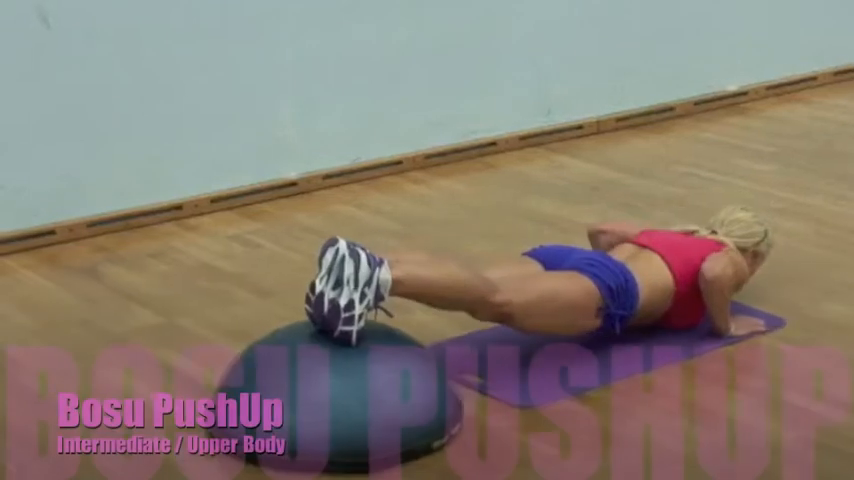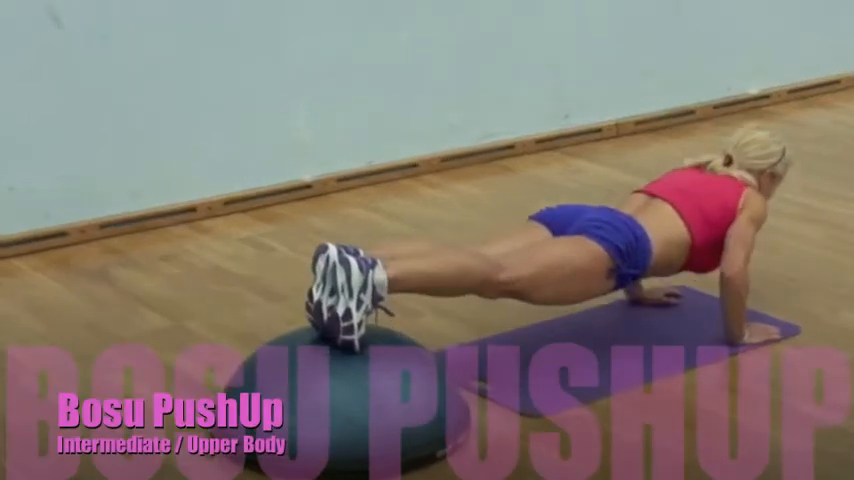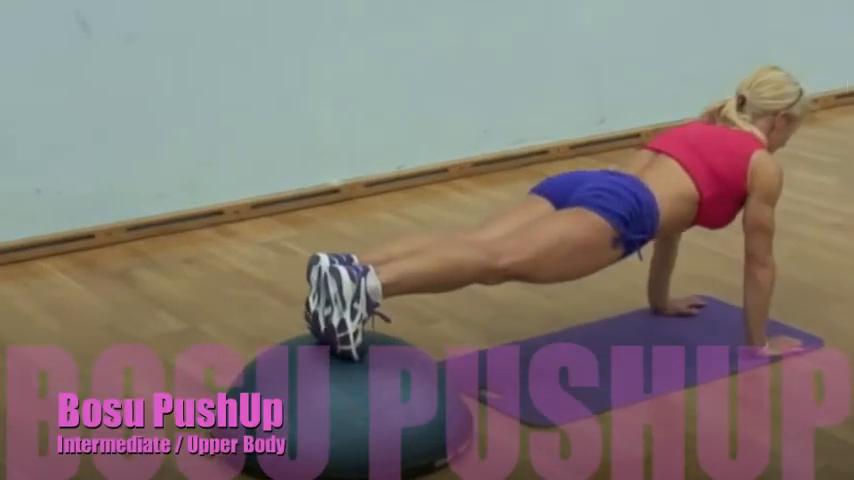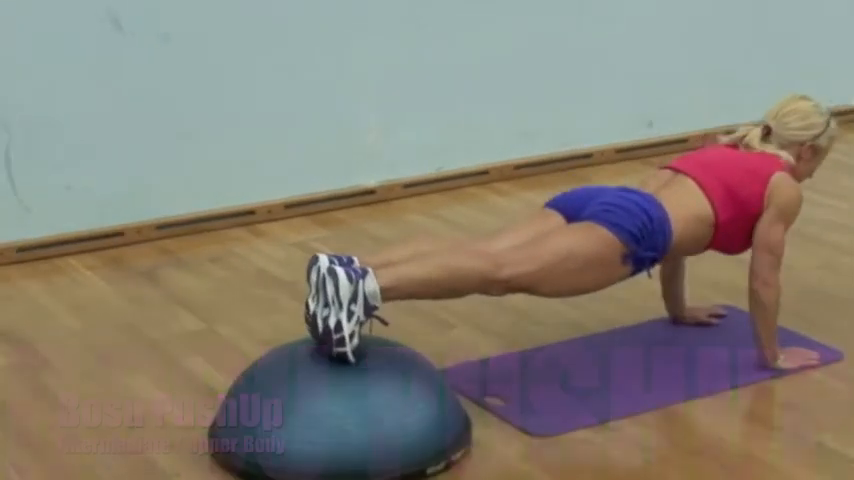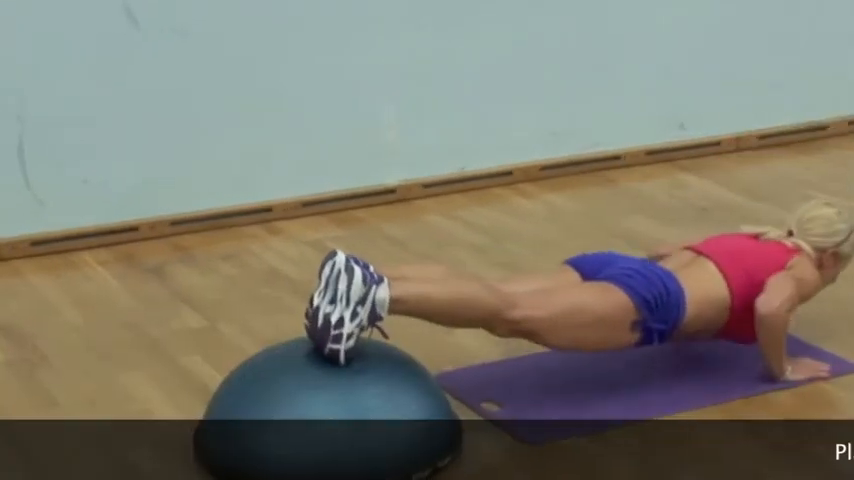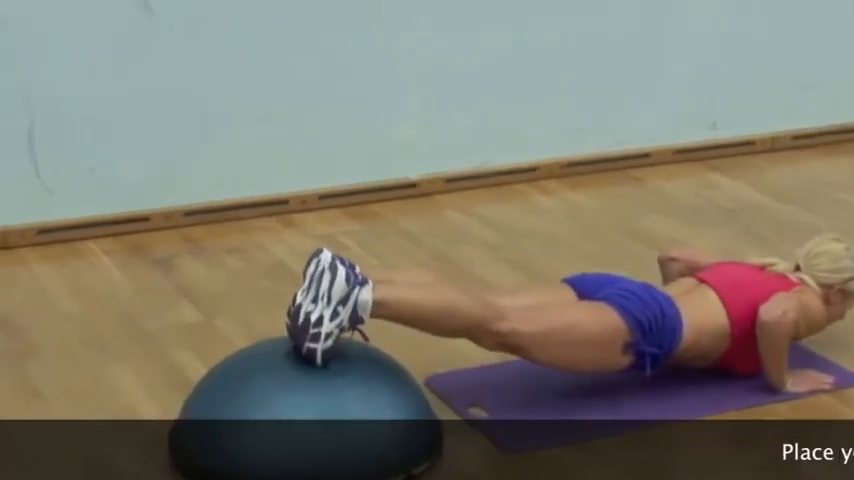
dt=0.5s
person 1, frame 1
left shoulder: (669, 236)
right shoulder: (733, 261)
left elbow: (599, 229)
right elbow: (712, 274)
right wrist: (724, 325)
left hip: (564, 258)
right hip: (609, 288)
left knee: (479, 287)
right knee: (497, 301)
left ankle: (359, 261)
right ankle: (378, 276)
person 1, frame 2
left shoulder: (686, 174)
right shoulder: (751, 203)
right elbow: (733, 272)
left wrist: (636, 291)
right wrist: (738, 333)
left hip: (574, 218)
right hip: (613, 244)
left knee: (479, 262)
right knee: (502, 278)
left ankle: (354, 263)
right ankle: (375, 279)
person 1, frame 3
left shoulder: (697, 130)
right shoulder: (763, 166)
left elbow: (671, 213)
right elbow: (760, 261)
left wrist: (658, 301)
right wrist: (759, 344)
left hip: (578, 183)
right hip: (618, 208)
left knee: (470, 245)
right knee: (501, 263)
left ankle: (347, 268)
right ankle: (369, 287)
person 1, frame 4
left shoulder: (724, 154)
right shoulder: (784, 188)
right elbow: (764, 281)
left wrist: (677, 310)
right wrist: (772, 355)
left hip: (592, 200)
right hip: (629, 226)
left knee: (474, 253)
right knee: (505, 273)
left ankle: (348, 271)
right ankle: (369, 289)
person 1, frame 5
left shoulder: (747, 242)
right shoulder: (804, 273)
left elbow: (659, 252)
right elbow: (768, 308)
left wrist: (692, 309)
right wrist: (781, 368)
left hip: (613, 268)
right hip: (647, 300)
left knee: (494, 296)
right knee: (516, 315)
left ankle: (360, 276)
right ankle: (376, 296)
person 1, frame 6
left shoulder: (754, 271)
left elbow: (672, 256)
right elbow: (772, 318)
right wrist: (781, 379)
left hip: (610, 290)
right hip: (641, 326)
left knee: (488, 309)
right knee: (505, 328)
left ankle: (348, 279)
right ankle: (360, 299)
